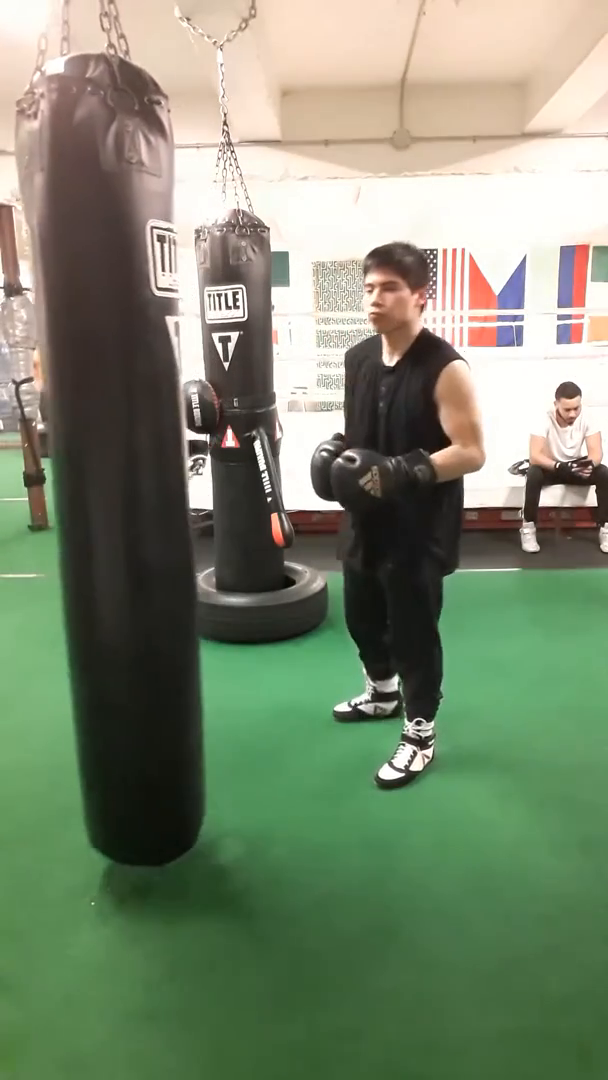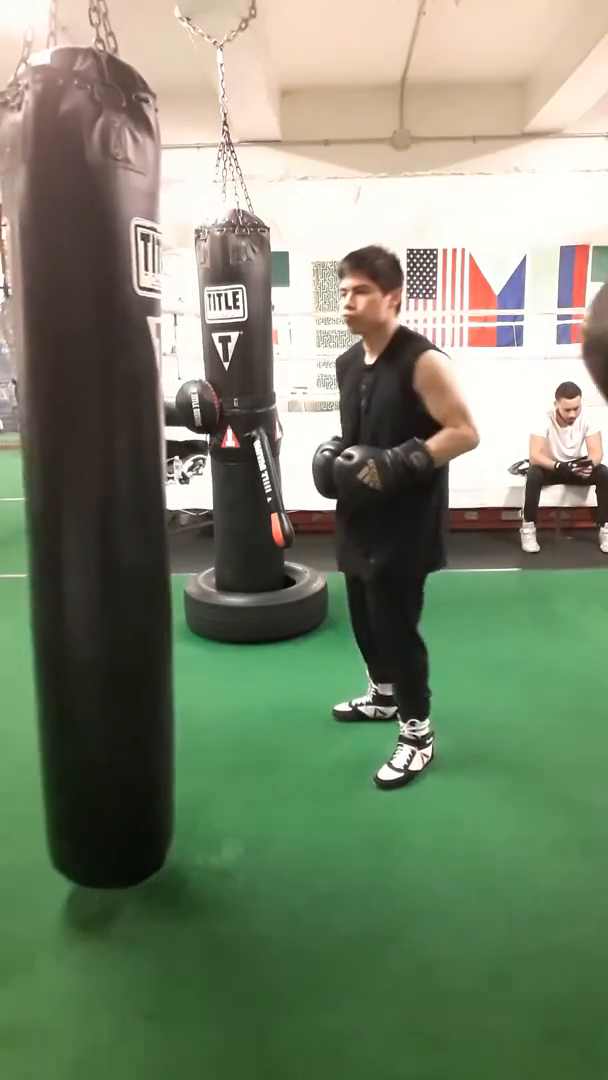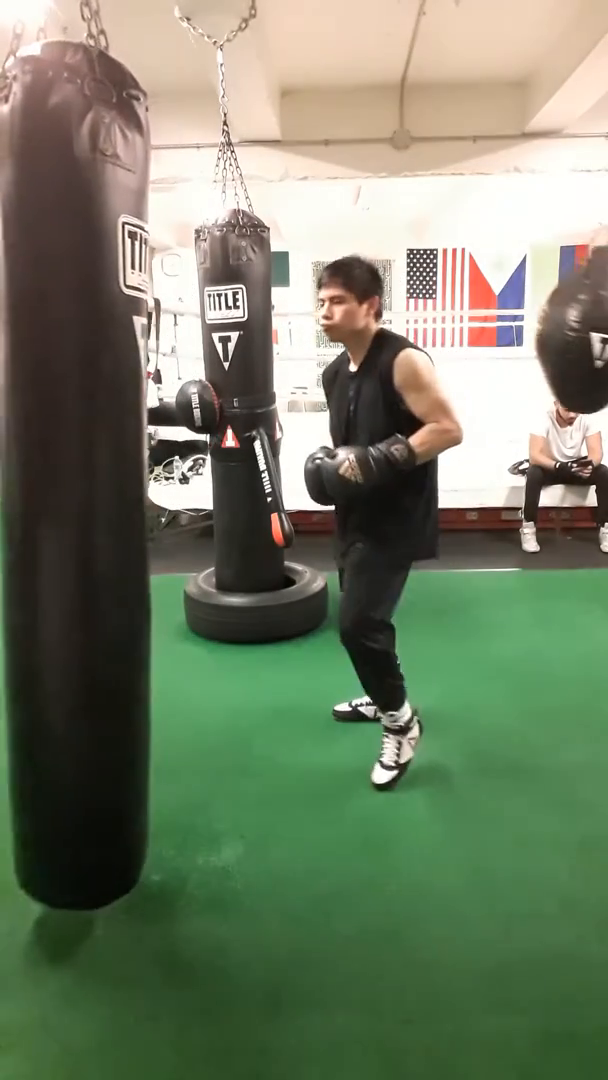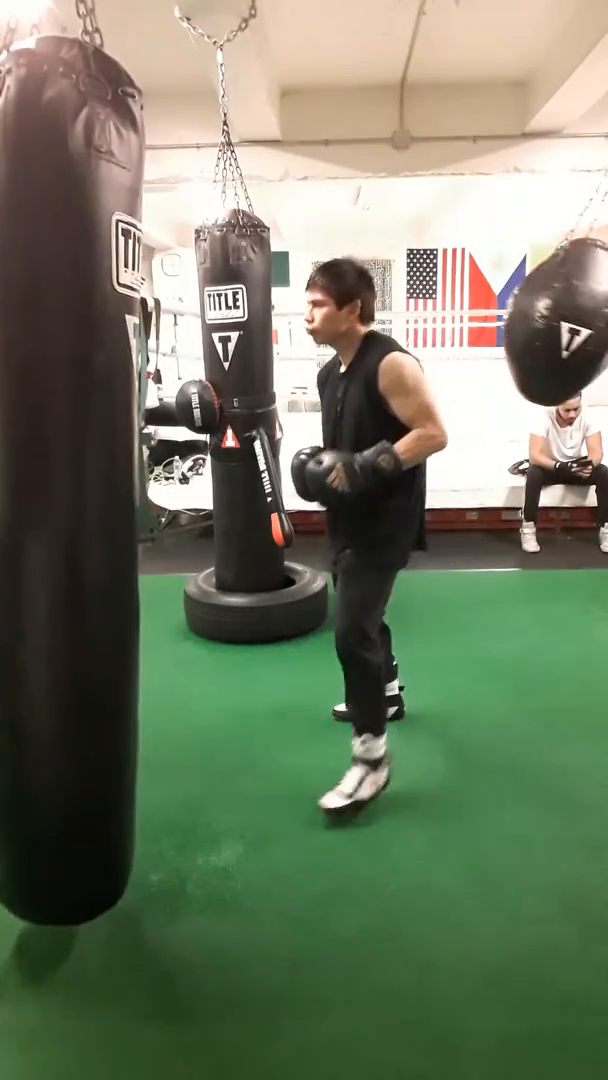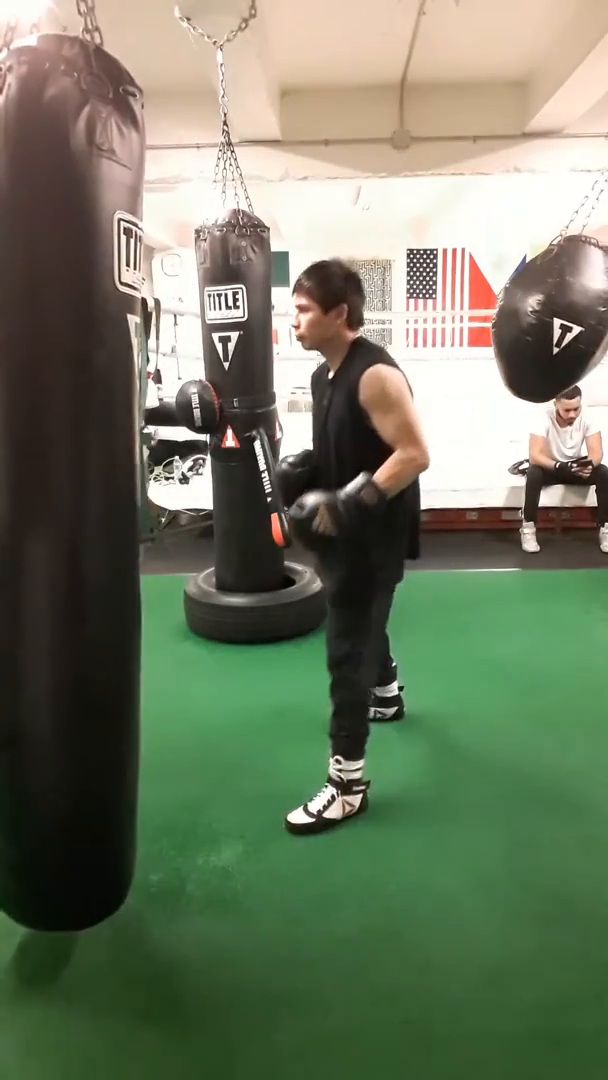
dt=0.2s
person 1, frame 1
left shoulder: (445, 369)
right shoulder: (357, 358)
left elbow: (472, 452)
left wrist: (399, 473)
right wrist: (335, 452)
left hip: (419, 529)
right hip: (367, 523)
left knee: (414, 630)
right knee: (361, 616)
left ankle: (420, 737)
right ankle: (382, 693)
person 1, frame 2
left shoulder: (423, 361)
right shoulder: (348, 363)
left elbow: (465, 434)
left wrist: (398, 463)
right wrist: (335, 454)
left hip: (404, 524)
right hip: (359, 519)
left knee: (397, 629)
right knee: (366, 619)
left ankle: (417, 734)
right ankle: (384, 696)
person 1, frame 3
left shoulder: (403, 360)
right shoulder: (335, 372)
left elbow: (448, 428)
left wrist: (380, 459)
right wrist: (329, 463)
left hip: (396, 517)
right hip: (357, 515)
left knee: (356, 621)
right knee: (364, 616)
left ankle: (400, 720)
right ankle: (383, 694)
person 1, frame 4
left shoulder: (390, 363)
right shoulder: (330, 372)
left elbow: (433, 433)
left wrist: (363, 468)
right wrist: (318, 461)
left hip: (383, 519)
right hip: (350, 517)
left knee: (352, 627)
right knee: (362, 613)
left ankle: (371, 756)
right ankle: (385, 693)
person 1, frame 5
left shoulder: (375, 374)
right shoulder: (326, 373)
left elbow: (414, 455)
left wrist: (348, 506)
right wrist: (305, 469)
left hip: (371, 537)
right hip: (345, 534)
left knee: (345, 650)
right knee: (364, 623)
left ankle: (347, 782)
right ankle: (386, 694)
